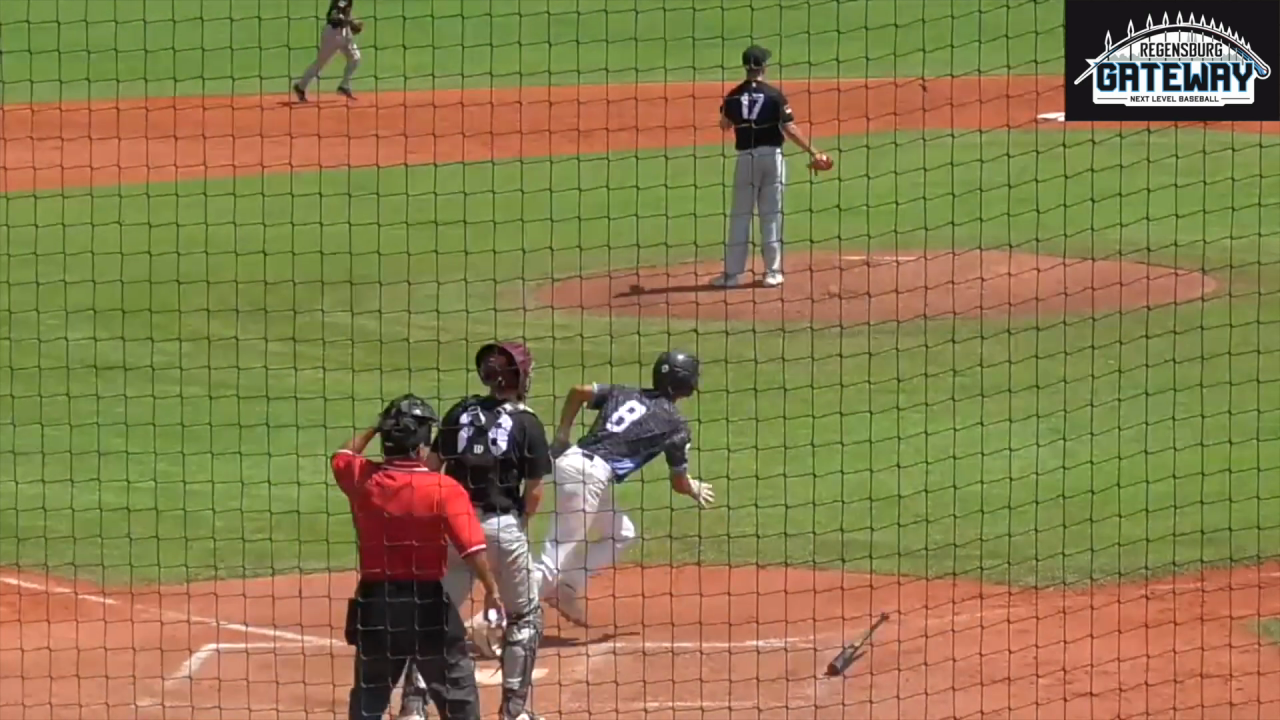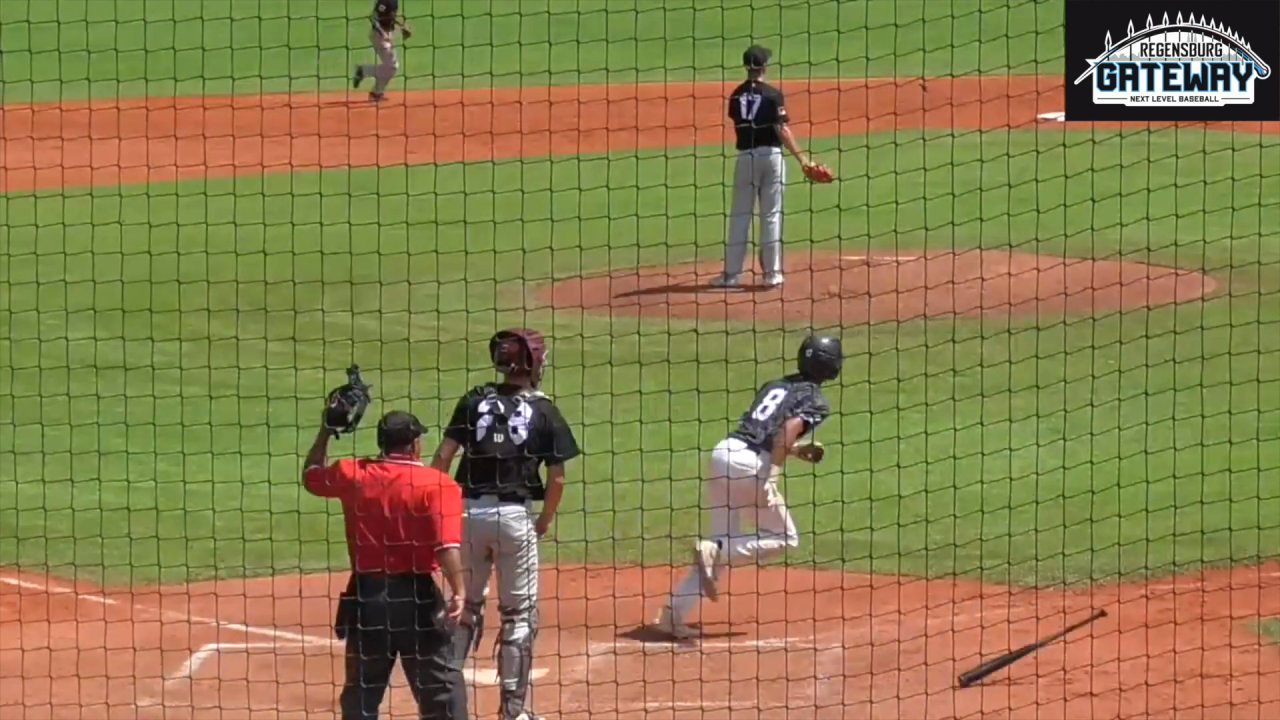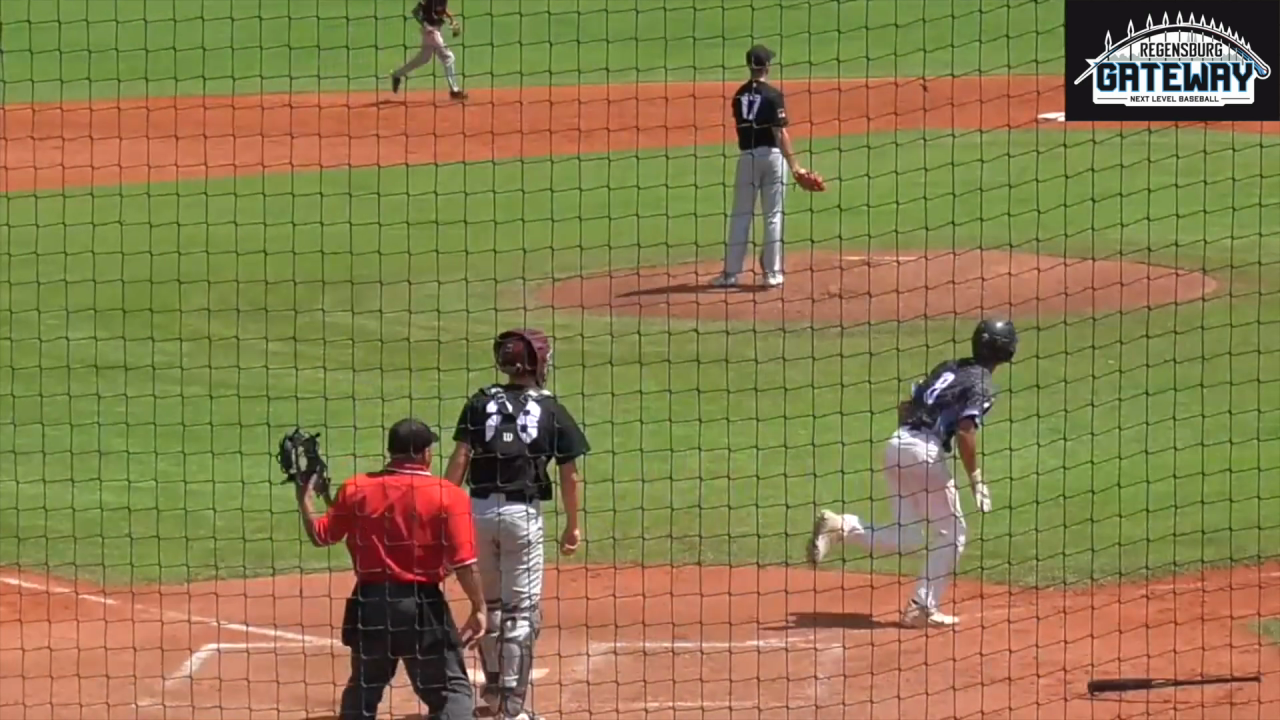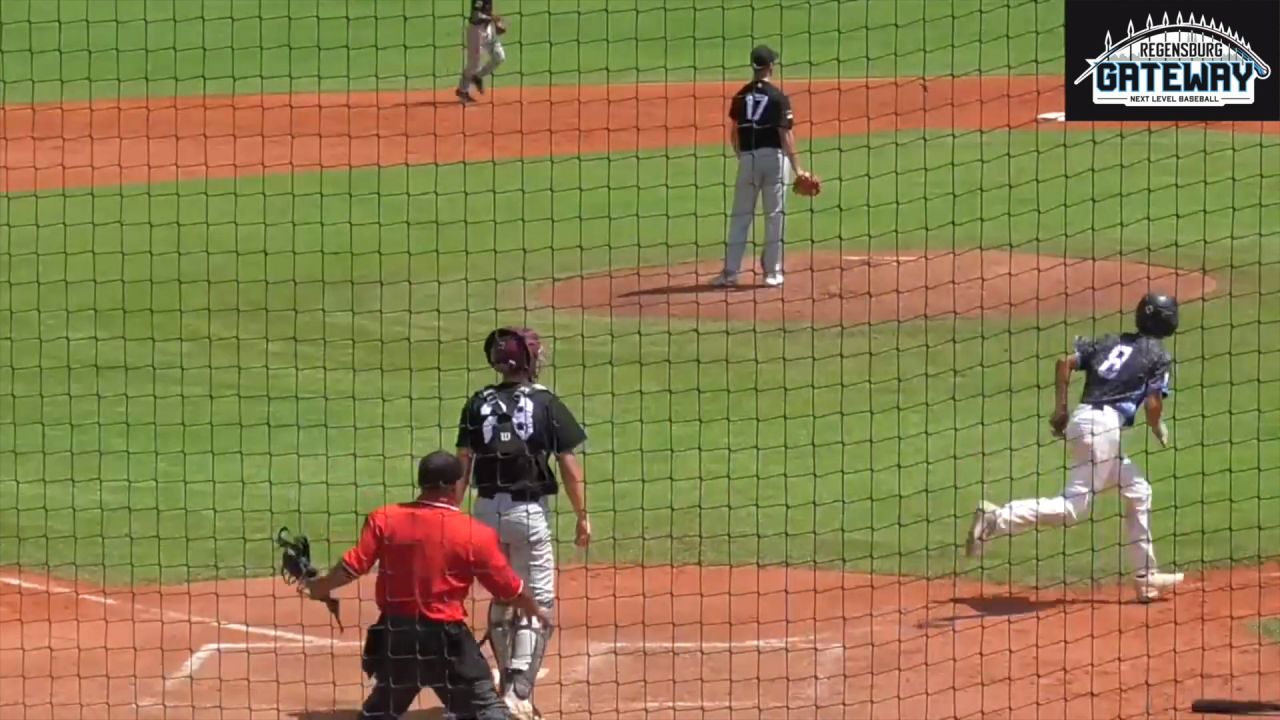
dt=0.2s
person 1, frame 1
left shoulder: (459, 412)
right shoulder: (527, 423)
left elbow: (428, 468)
right elbow: (533, 493)
right wrist: (519, 525)
right hip: (502, 525)
right knee: (525, 616)
person 1, frame 2
left shoulder: (474, 400)
right shoulder: (544, 411)
left elbow: (443, 457)
right elbow: (556, 478)
right wrist: (546, 519)
left hip: (470, 512)
right hip: (514, 515)
left knee: (468, 605)
right knee: (519, 612)
person 1, frame 3
left shoulder: (481, 401)
right shoulder: (552, 410)
left elbow: (460, 460)
right elbow: (570, 475)
right wrist: (573, 523)
left hip: (481, 511)
right hip: (523, 514)
left knee: (492, 602)
right knee: (521, 609)
person 1, frame 4
left shoulder: (478, 403)
right shoulder: (547, 403)
left elbow: (463, 464)
right elbow: (569, 465)
right wrist: (582, 517)
left hip: (488, 511)
right hip: (530, 511)
left knee: (501, 600)
right knee: (539, 605)
left ankle: (510, 684)
person 2, frame 1
left shoulder: (363, 479)
right shoulder: (445, 489)
left elbow: (341, 457)
right elbow: (471, 547)
left wrist: (378, 427)
right wrist: (492, 591)
left hip: (373, 602)
right hip: (426, 602)
left knee: (369, 692)
right knee: (455, 688)
person 2, frame 2
left shoulder: (351, 475)
right shoulder: (439, 485)
left elbow: (312, 478)
right elbow: (448, 547)
left wrist: (324, 432)
right wrist: (458, 594)
left hip: (366, 596)
right hip: (417, 597)
left knee: (361, 690)
right knee: (444, 686)
person 2, frame 3
left shoulder: (356, 489)
right shoulder: (449, 496)
left elbow: (320, 534)
right elbow: (463, 560)
left wrist: (305, 497)
right wrist: (479, 609)
left hip: (369, 605)
right hip: (421, 605)
right knee: (453, 693)
person 2, frame 4
left shoulder: (385, 519)
right shoulder: (476, 534)
left elbow: (352, 568)
right elbow: (511, 591)
left wrist: (322, 586)
right wrist: (535, 610)
left hip: (395, 637)
right hip: (448, 641)
person 3, frame 1
left shoulder: (622, 393)
right shoulder: (675, 424)
left elbow: (578, 391)
right elbow: (679, 482)
left wrist: (562, 435)
right wrist: (696, 490)
left hip: (570, 461)
right hip: (590, 475)
left knee: (623, 534)
right knee: (554, 561)
left ankle: (566, 591)
person 3, frame 2
left shoulder: (773, 385)
right shoulder: (815, 399)
right elbow: (789, 428)
left wrist: (796, 449)
right wrist: (774, 472)
left hip: (724, 453)
right hip: (750, 465)
left knee: (726, 542)
right knee: (784, 538)
right ankle: (714, 552)
person 3, frame 3
left shoulder: (945, 368)
right shoulder: (981, 384)
left elbow: (906, 406)
right elbow: (966, 435)
right wrist: (976, 478)
left hip: (899, 444)
right hip: (925, 453)
left knee: (908, 536)
right knee: (952, 534)
left ankle: (839, 526)
person 3, frame 4
left shoulder: (1105, 342)
right shoulder: (1160, 355)
left elbow: (1064, 363)
right elbow: (1152, 404)
left wrist: (1062, 408)
right wrist: (1159, 429)
left hip: (1081, 420)
right hip: (1104, 427)
left knee: (1138, 495)
right knee: (1072, 507)
right ankle: (998, 517)
person 4, frame 1
left shoulder: (733, 95)
right shoulder: (774, 95)
left elbow: (725, 125)
right elbow: (790, 129)
right wrist: (813, 153)
left hip: (746, 158)
right hip: (771, 156)
left knee: (740, 217)
right knee: (772, 216)
left ankle: (732, 273)
right ankle: (772, 272)
person 4, frame 2
left shoulder: (736, 95)
right shoulder: (773, 94)
right elbow: (782, 131)
right wrist: (802, 159)
left hip: (746, 157)
right hip: (771, 156)
left knee: (740, 216)
right knee: (772, 216)
left ankle: (731, 274)
right ankle: (772, 272)
person 4, frame 3
left shoulder: (739, 95)
right shoulder: (773, 95)
right elbow: (780, 133)
right wrist: (794, 165)
left hip: (747, 157)
right hip: (772, 156)
left knee: (740, 216)
right knee: (773, 216)
left ankle: (731, 273)
right ankle: (772, 272)
person 4, frame 4
left shoulder: (741, 95)
right shoulder: (778, 97)
left elbow: (734, 132)
right elbow: (786, 135)
right wrist: (797, 168)
left hip: (749, 158)
right hip: (774, 157)
left knee: (740, 216)
right knee: (775, 217)
left ankle: (729, 273)
right ankle: (772, 272)
